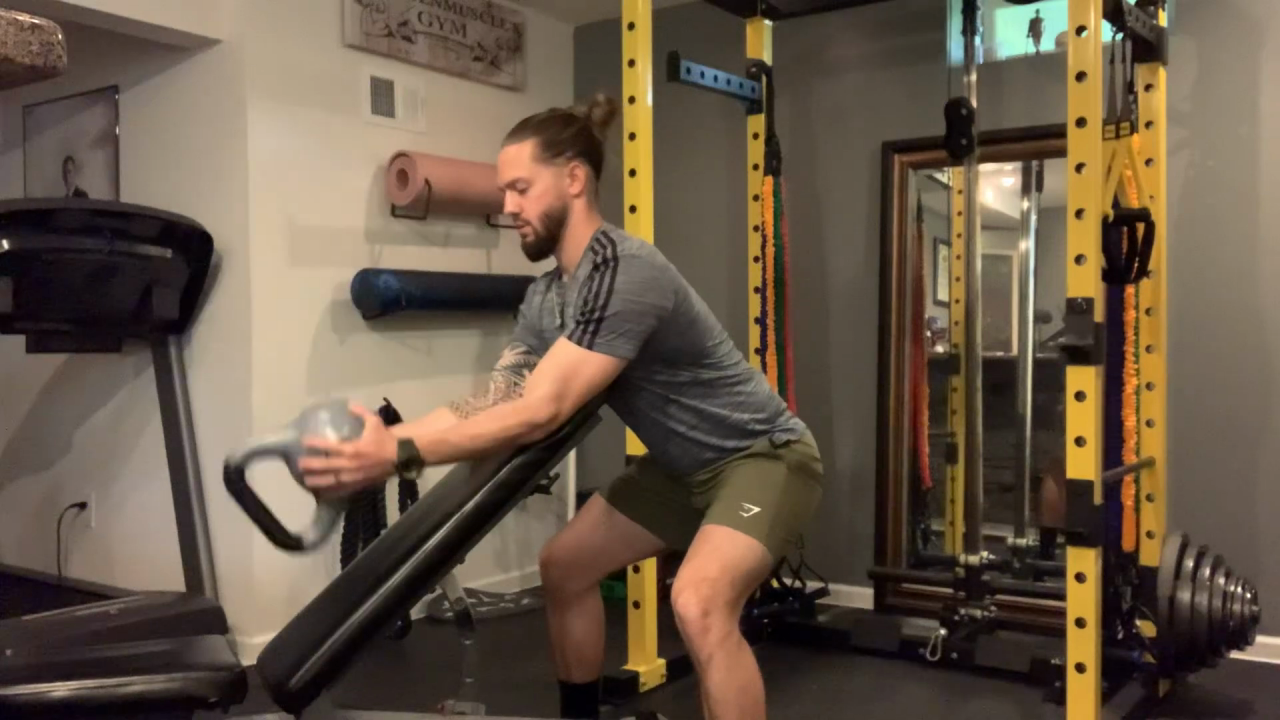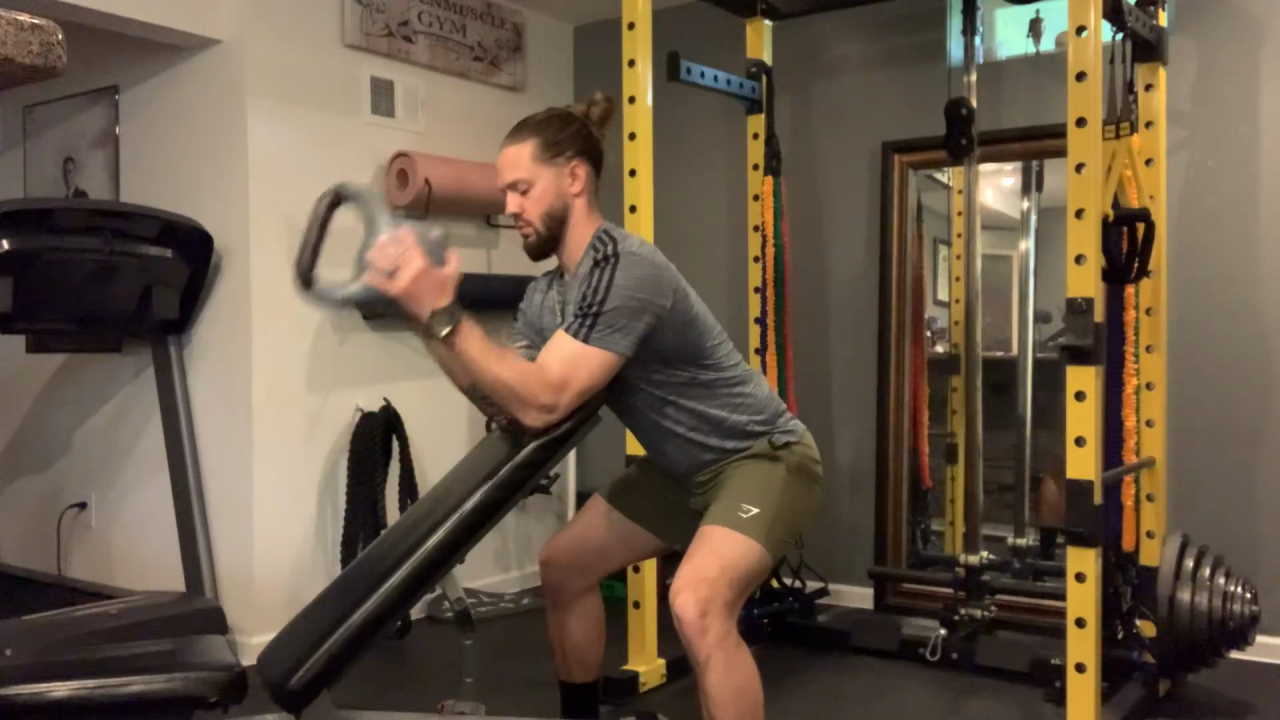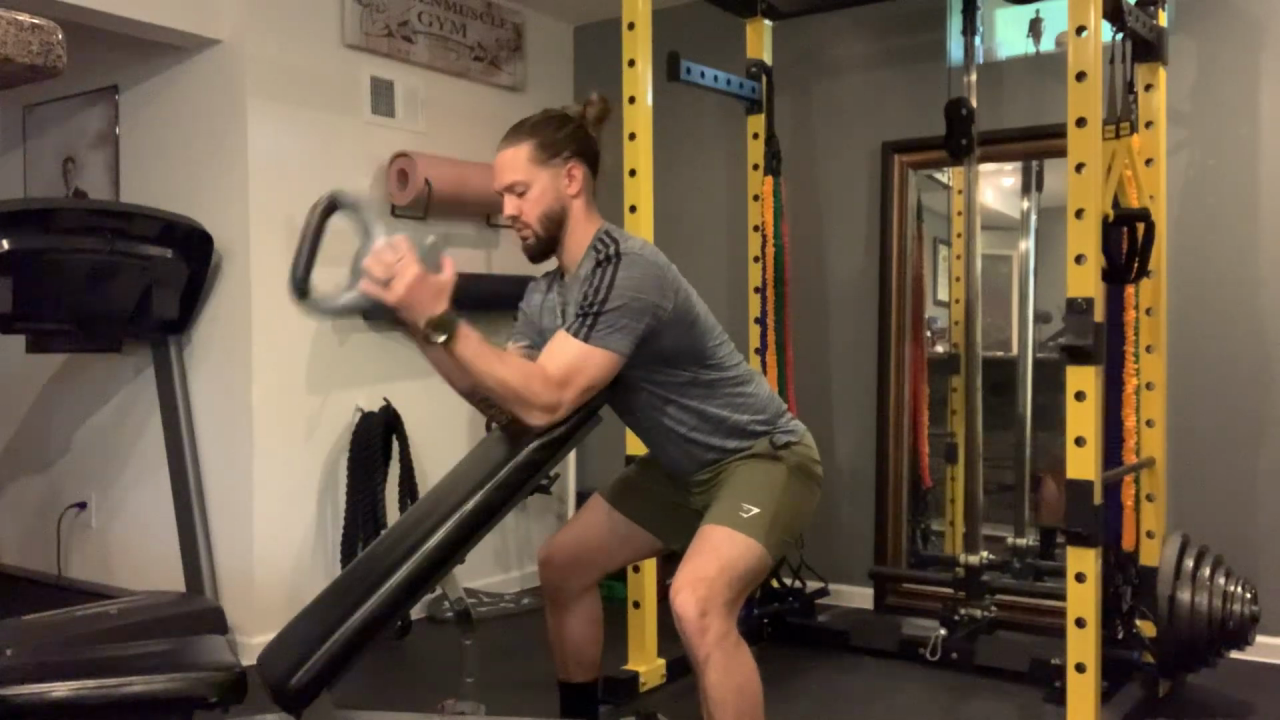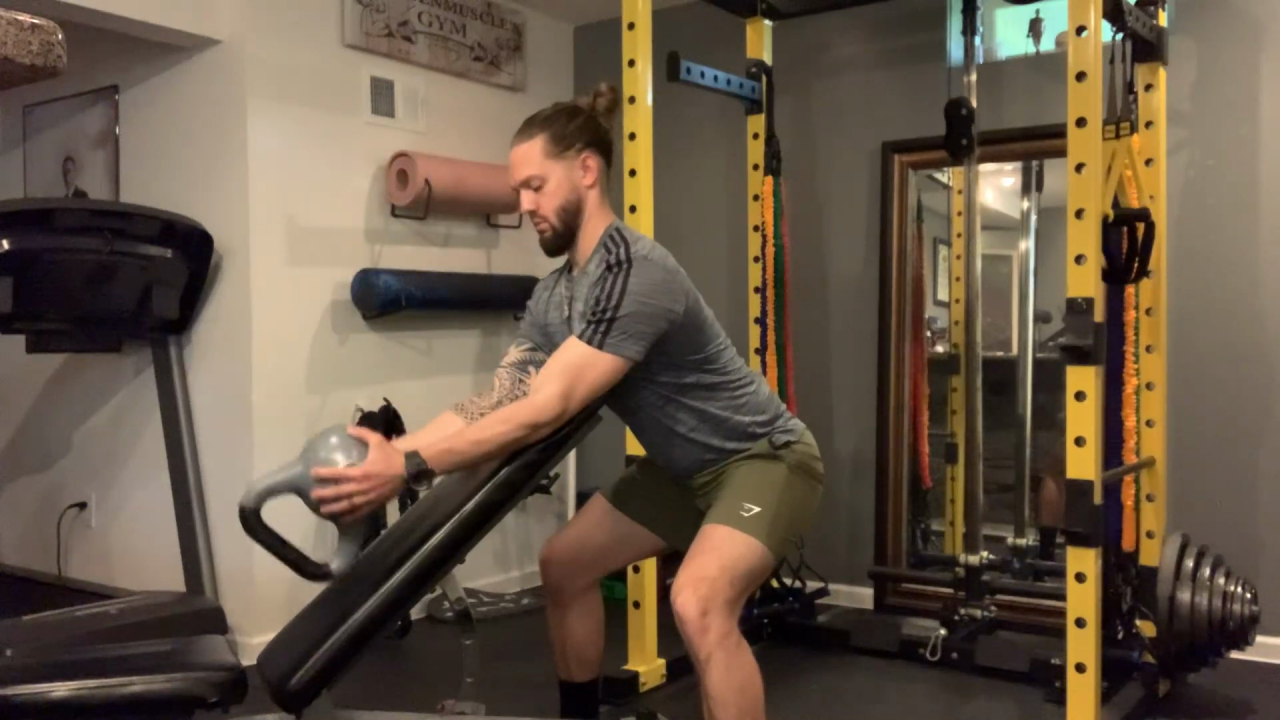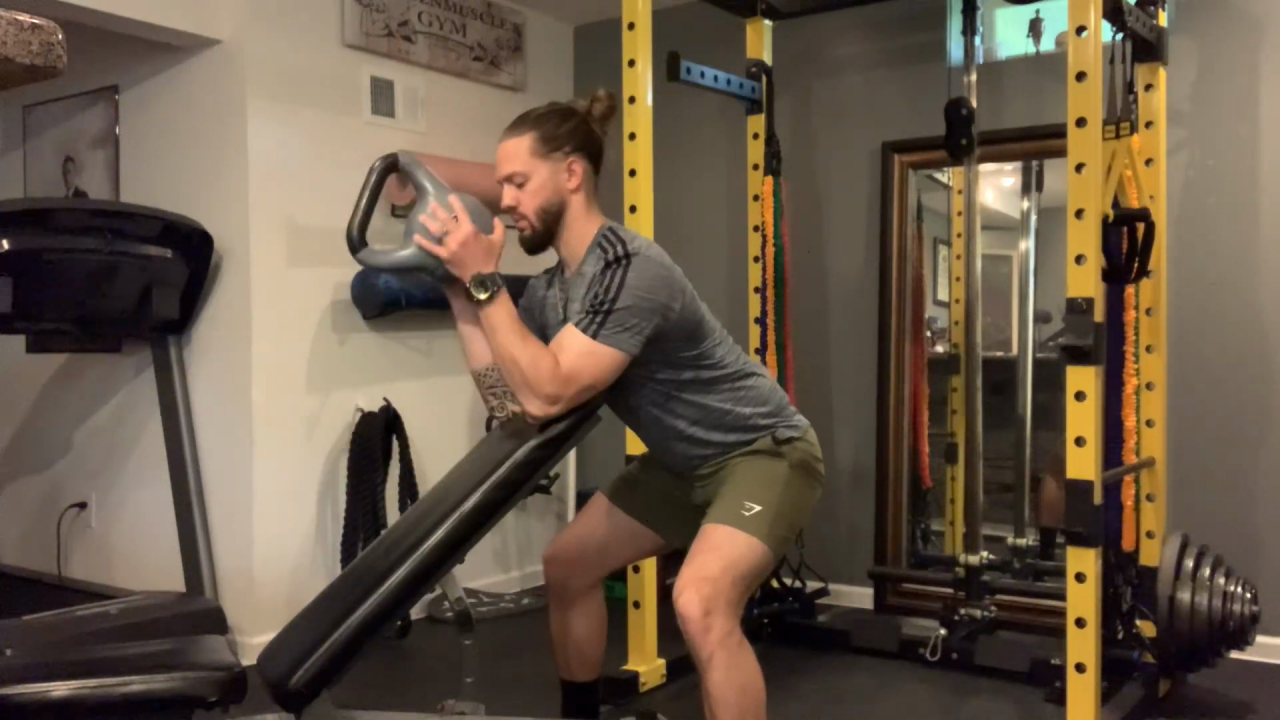
dt=1s
person 1, frame 1
left shoulder: (625, 273)
right shoulder: (545, 298)
left elbow: (538, 413)
right elbow: (495, 402)
left wrist: (399, 454)
right wrist: (385, 437)
left hip: (763, 455)
right hip: (683, 463)
left knee: (698, 603)
right knee: (564, 567)
person 1, frame 2
left shoulder: (625, 270)
right shoulder: (547, 295)
left elbow: (542, 403)
right elbow: (506, 402)
left wrist: (442, 313)
right wrist: (430, 320)
left hip: (764, 456)
right hip: (682, 465)
left knee: (697, 605)
right knee: (564, 566)
person 1, frame 3
left shoulder: (627, 272)
right shoulder: (547, 296)
left elbow: (545, 402)
right elbow: (508, 397)
left wrist: (438, 322)
right wrist: (422, 322)
left hip: (762, 456)
right hip: (682, 465)
left knee: (696, 604)
right knee: (563, 566)
person 1, frame 4
left shoulder: (636, 275)
right shoulder: (554, 296)
left elbow: (545, 411)
right elbow: (499, 399)
left wrist: (408, 466)
right wrist: (388, 448)
left hip: (762, 457)
right hip: (683, 465)
left knee: (697, 603)
right knee: (564, 565)
person 1, frame 5
left shoulder: (632, 270)
right shoulder: (550, 289)
left elbow: (547, 395)
right elbow: (508, 401)
left wrist: (483, 281)
right wrist: (459, 293)
left hip: (764, 451)
right hip: (684, 460)
left knee: (701, 603)
right knee: (569, 565)
